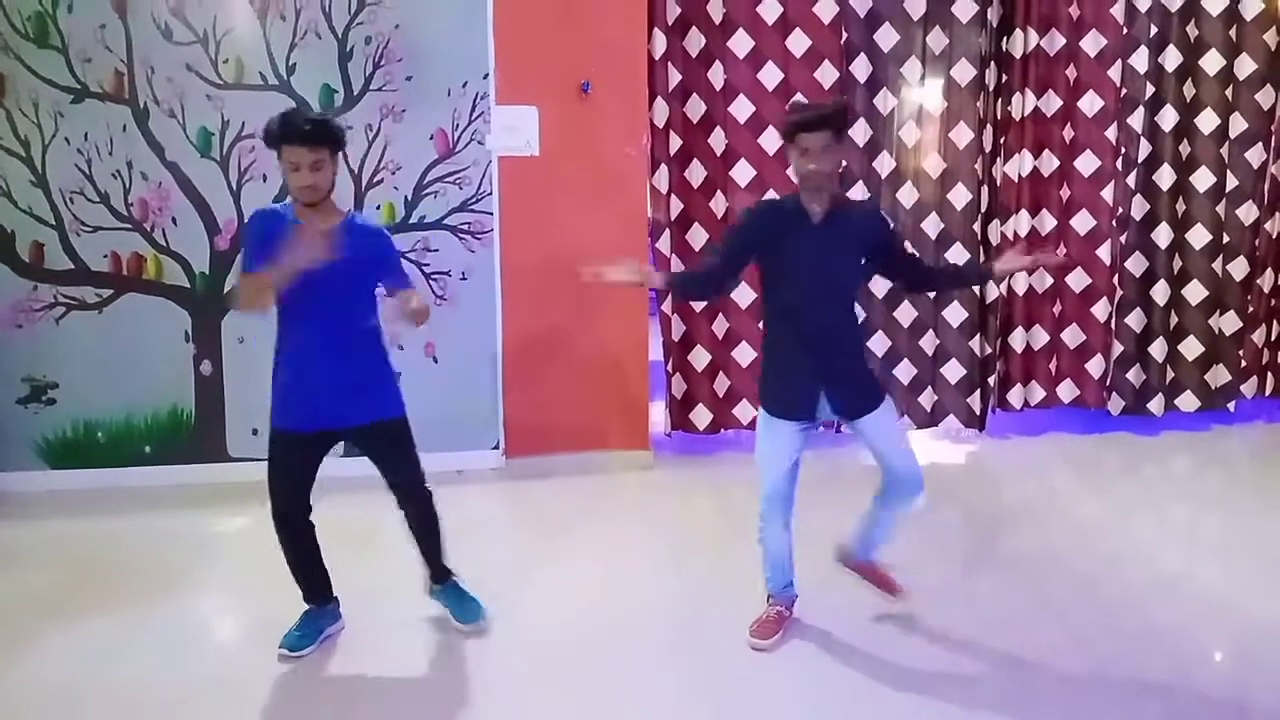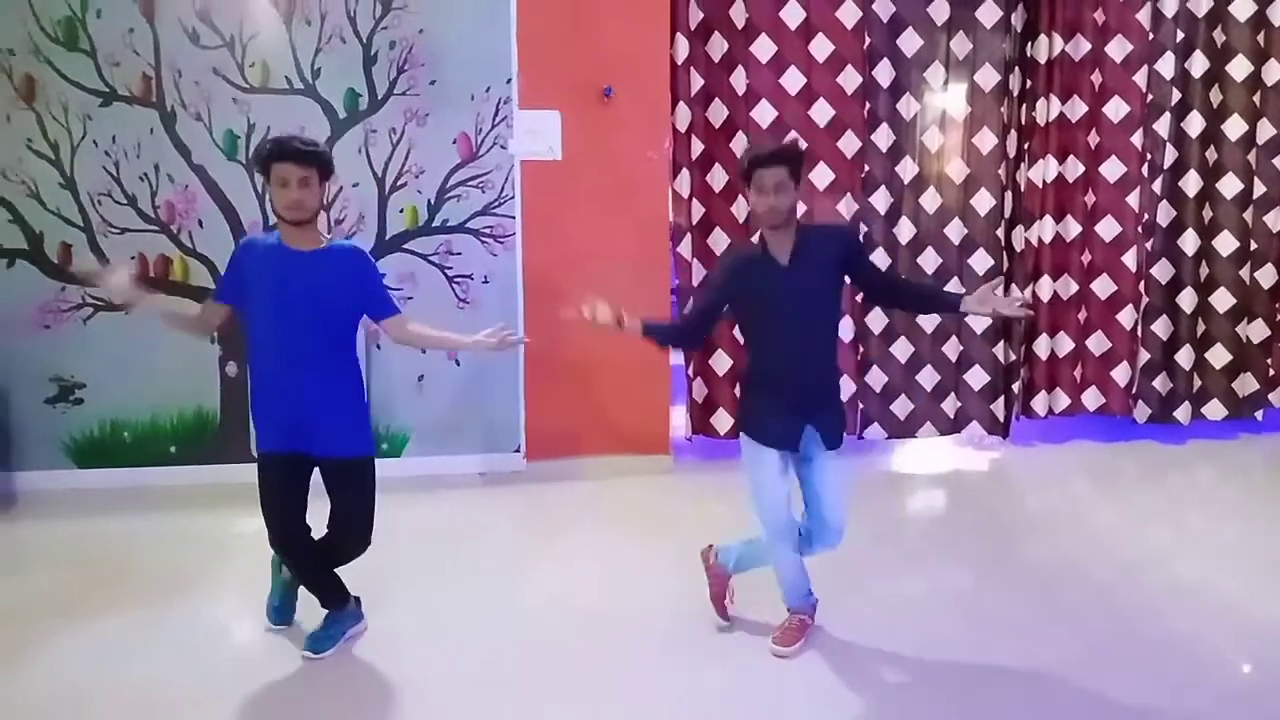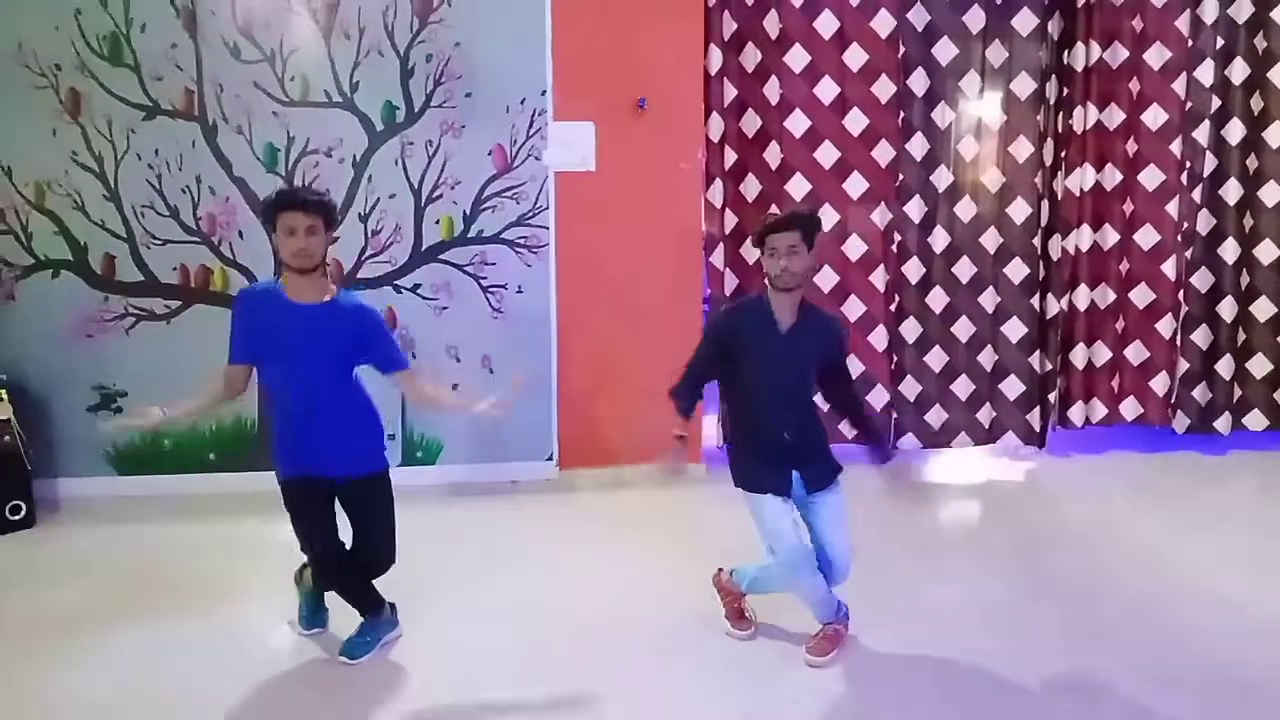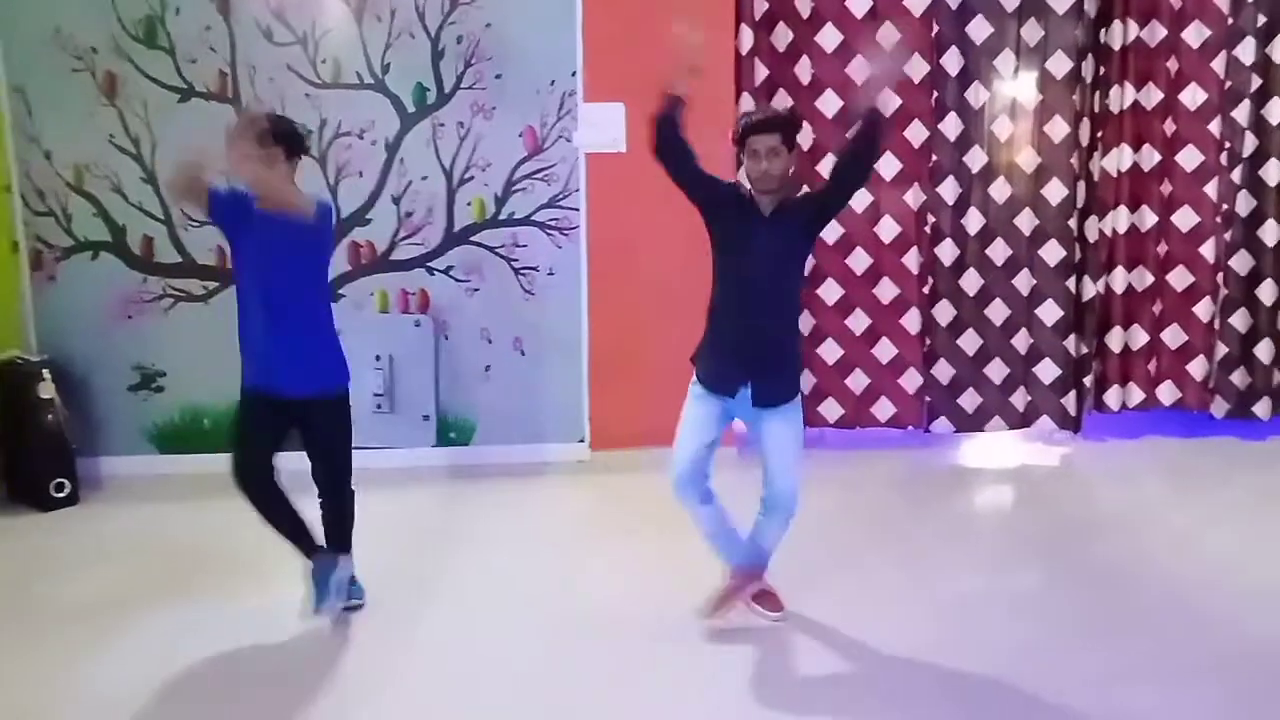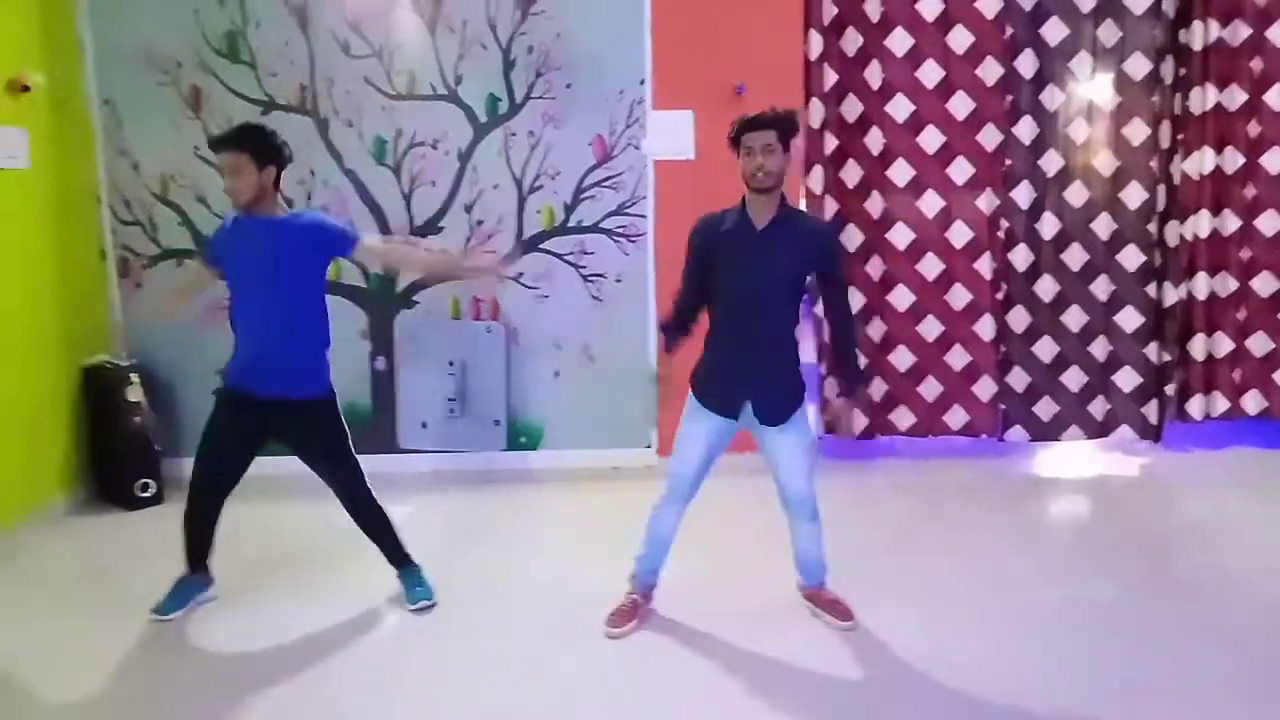
dt=0.3s
person 1, frame 1
left shoulder: (865, 220)
right shoulder: (763, 220)
left elbow: (916, 275)
right elbow: (707, 281)
left wrist: (991, 269)
right wrist: (648, 277)
left hip: (853, 377)
right hip: (786, 381)
left knee: (907, 478)
right knee: (775, 497)
left ankle: (861, 552)
right ankle: (780, 599)
person 1, frame 2
left shoulder: (835, 246)
right shoulder: (736, 268)
left elbow: (893, 294)
right elbow: (691, 333)
left wrist: (964, 303)
right wrist: (623, 321)
left hip: (822, 414)
right hip: (765, 418)
left knee: (826, 531)
right knee: (780, 526)
left ankle: (724, 560)
right ankle: (801, 606)
person 1, frame 3
left shoulder: (825, 329)
right shoulder: (733, 321)
left elbow: (846, 398)
right elbow: (693, 383)
left wrist: (884, 454)
right wrist: (682, 436)
left hip: (813, 460)
right hip: (757, 465)
left knee: (837, 566)
right knee: (798, 559)
left ankle: (735, 582)
right ankle: (832, 618)
person 1, frame 4
left shoulder: (809, 212)
right shoulder: (723, 203)
left elbow: (858, 165)
right elbow: (671, 155)
left wrist: (868, 101)
right wrist: (679, 88)
left hip: (776, 379)
right hip: (717, 370)
left knee: (783, 496)
right knee: (687, 479)
left ankle: (752, 569)
right ankle: (743, 568)
person 1, frame 5
left shoulder: (814, 235)
right shoulder: (712, 231)
left elbow: (839, 314)
right elbow: (689, 304)
left wrist: (849, 388)
right wrist: (663, 354)
left hip: (778, 391)
right hip: (717, 388)
left knee: (801, 499)
right knee: (677, 493)
left ankle: (815, 587)
right ankle: (641, 590)
person 2, frame 1
left shoulder: (369, 237)
right shoulder: (265, 227)
left elbow: (414, 304)
right elbow: (248, 300)
left wrist: (414, 306)
right wrist: (291, 263)
left hip: (372, 399)
right hip: (299, 404)
left knee: (414, 495)
right knee: (288, 512)
left ankle: (443, 583)
right ankle: (321, 606)
person 2, frame 2
left shoulder: (353, 261)
right shoulder: (249, 258)
left elbow: (400, 330)
right elbow: (208, 323)
left wrist: (474, 343)
right wrist: (139, 299)
left hip: (347, 432)
right hip: (280, 432)
left knee: (353, 536)
right knee: (287, 537)
left ankle: (294, 571)
right ankle: (341, 606)
person 2, frame 3
left shoulder: (358, 315)
right shoulder: (253, 305)
left elbow: (411, 385)
right elbow: (233, 382)
left wrist: (471, 407)
right wrist: (169, 414)
left hip: (361, 457)
right hip: (298, 461)
left knee: (378, 555)
right knee: (326, 552)
left ankle: (315, 579)
right ankle: (379, 615)
person 2, frame 4
left shoulder: (312, 218)
right shoulder: (234, 208)
left elbow: (298, 207)
right elbow: (182, 193)
left wrist: (255, 156)
right wrist: (198, 169)
left hip: (320, 384)
right hip: (262, 384)
left knee: (334, 484)
right knee: (252, 476)
left ankle: (340, 566)
right ankle: (322, 557)
person 2, frame 5
left shoulder: (314, 229)
right shoulder: (231, 235)
left elbow: (386, 254)
left wrist: (458, 267)
left hip: (307, 393)
right hip: (243, 392)
left knee: (352, 490)
right knee: (205, 488)
left ankle: (406, 567)
right ankle: (197, 575)
